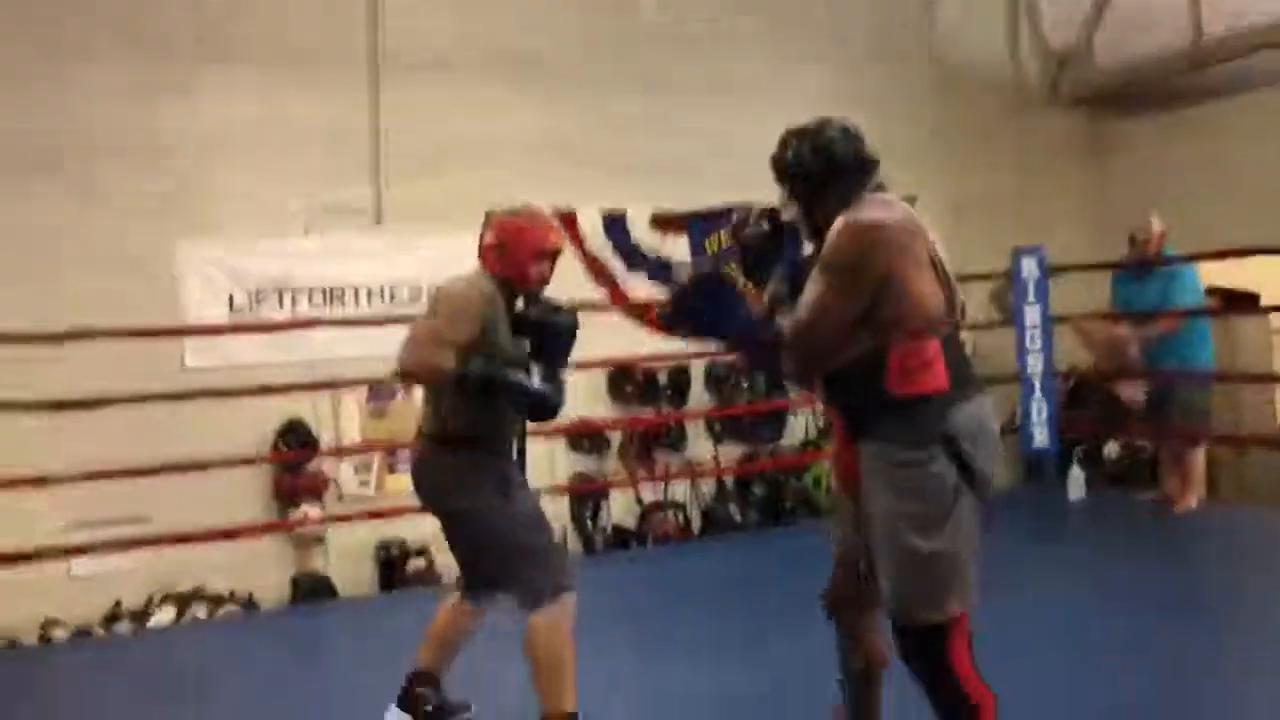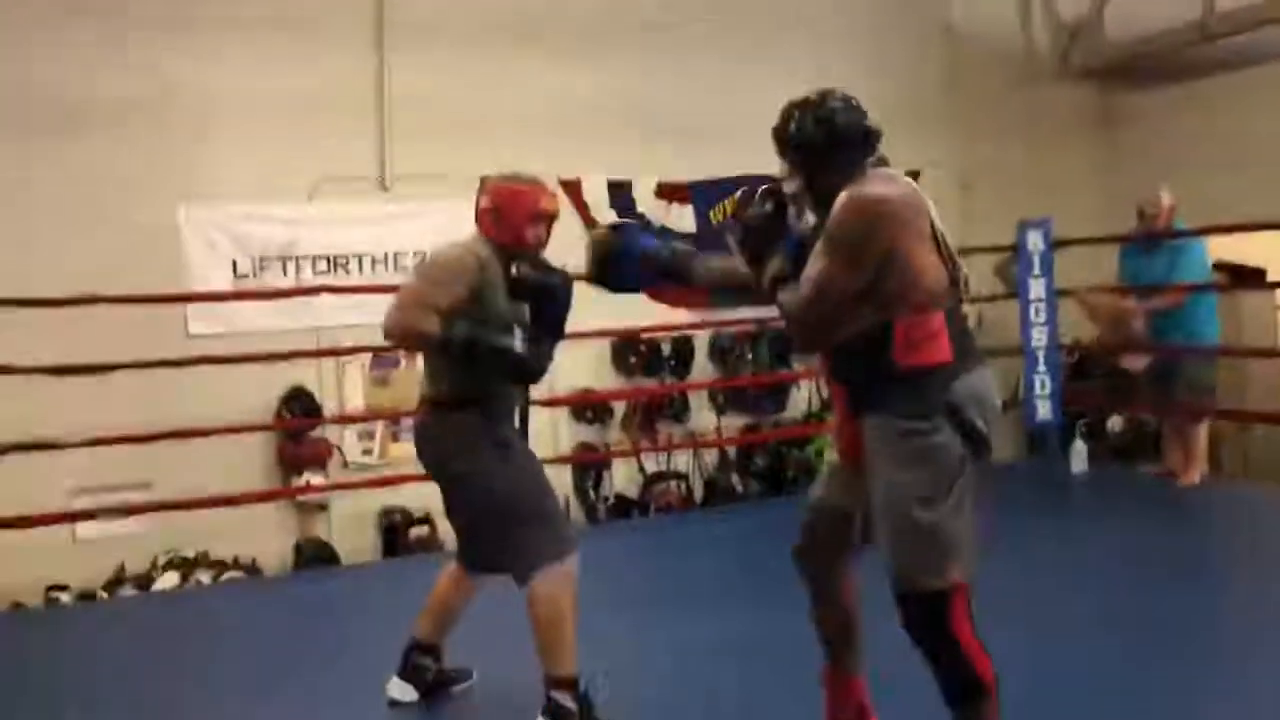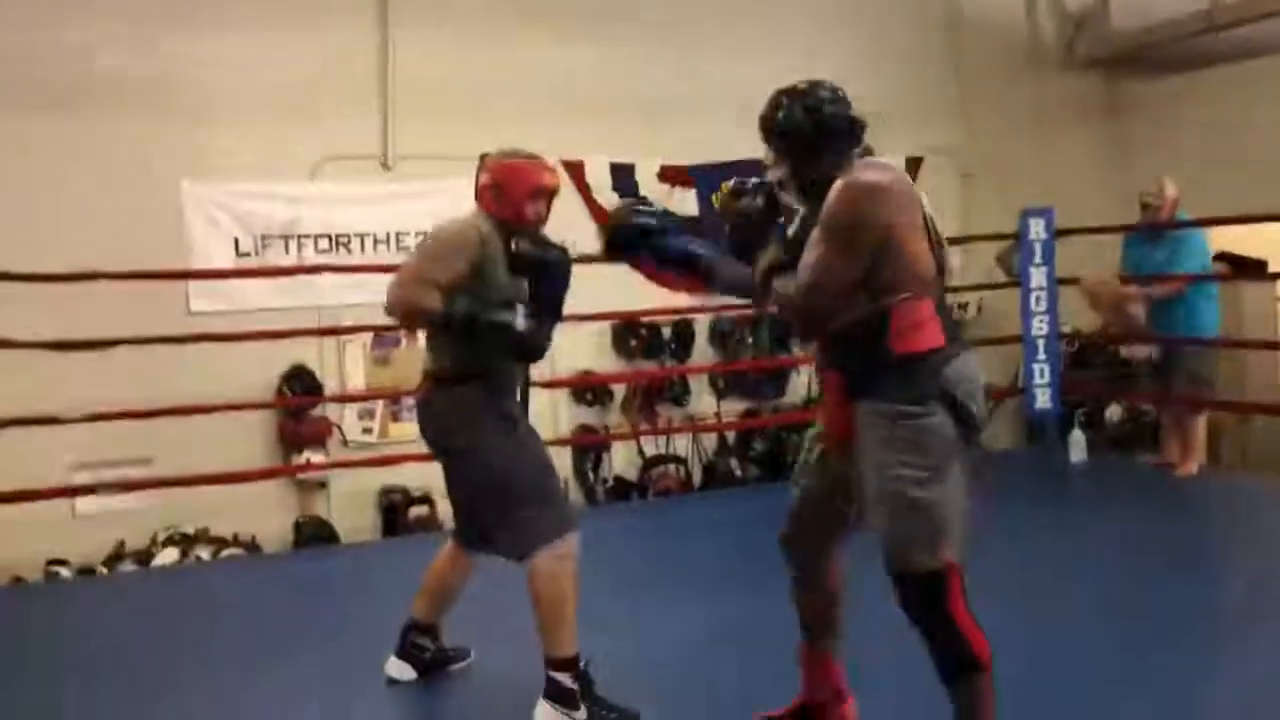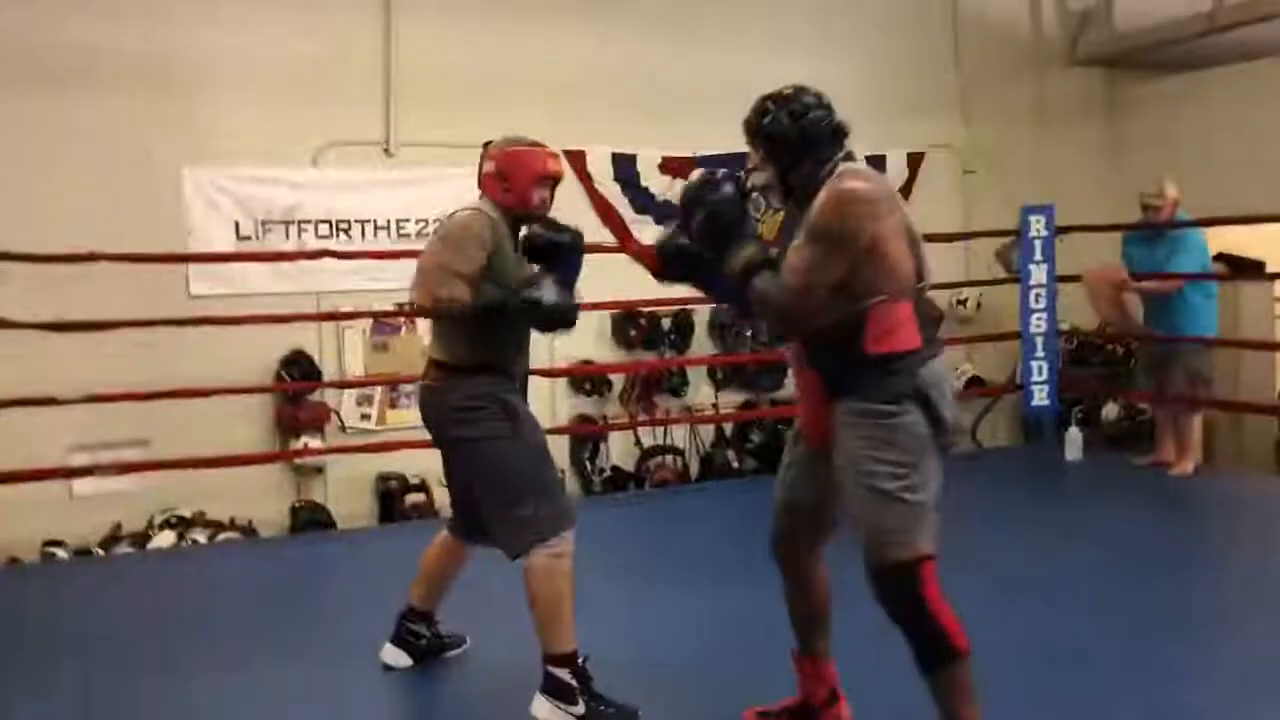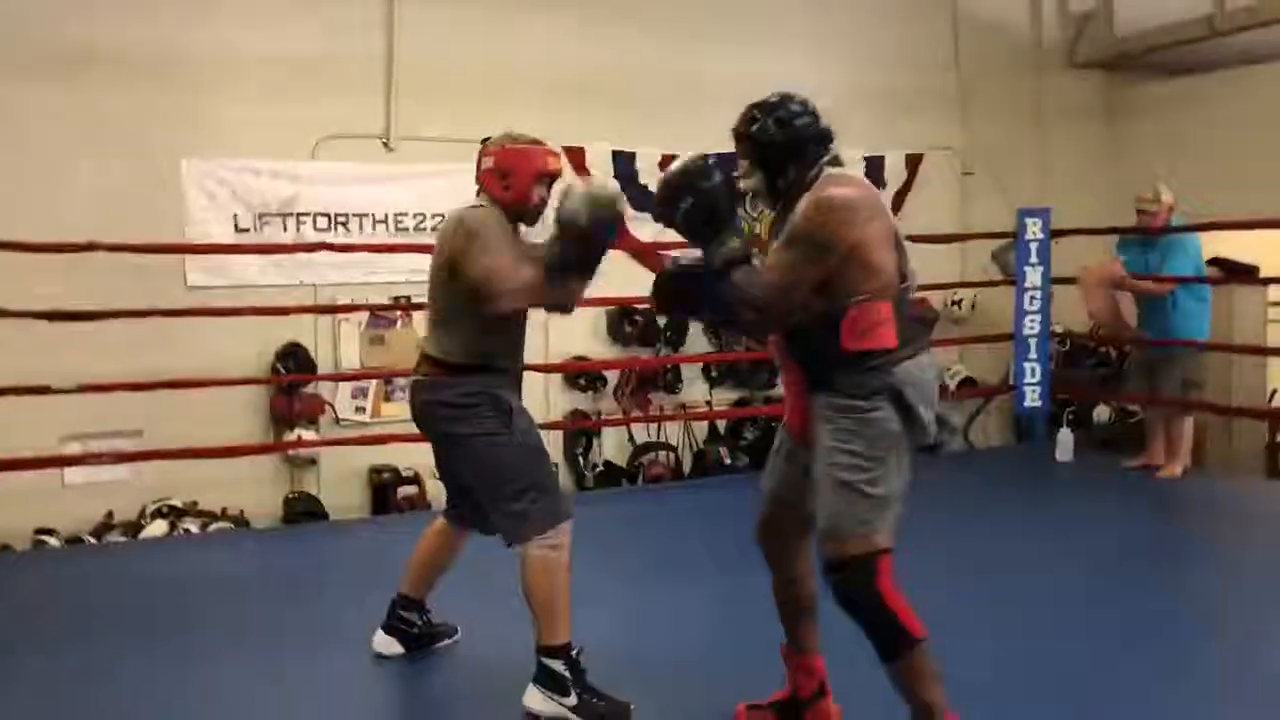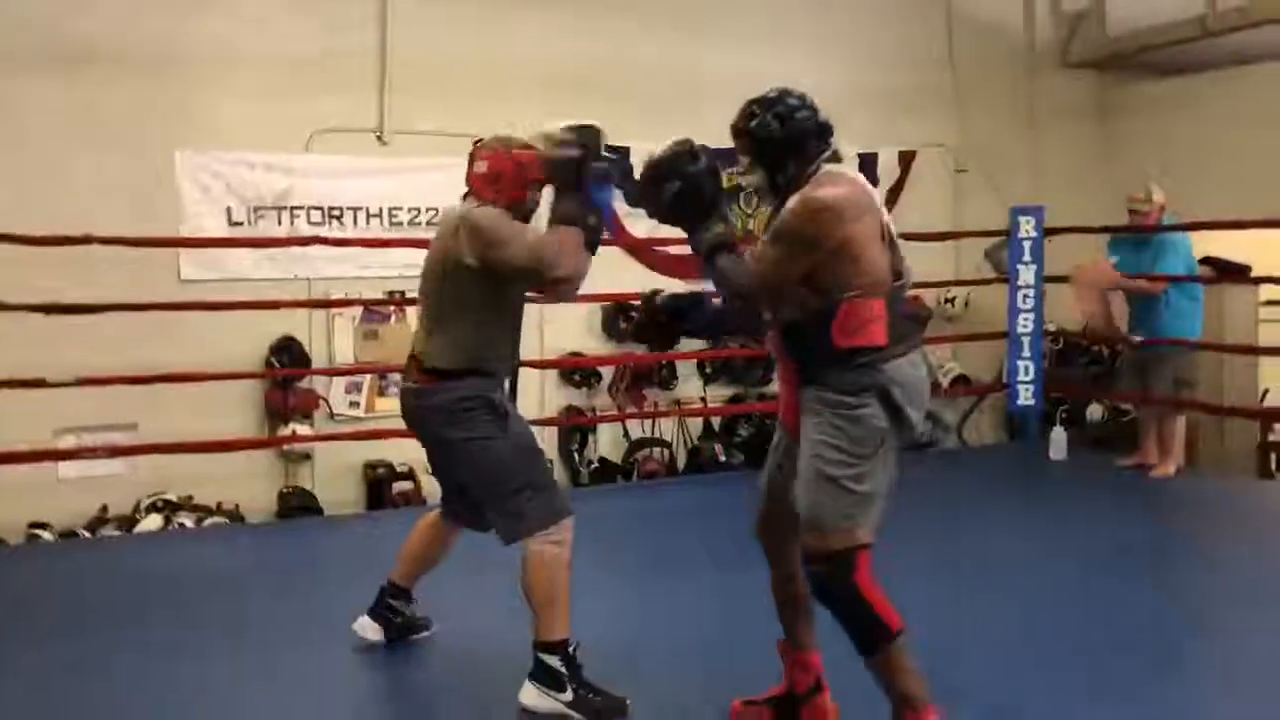
dt=0.1s
person 1, frame 1
left shoulder: (857, 229)
right shoulder: (884, 228)
left elbow: (806, 350)
right elbow: (836, 344)
left wrist: (784, 299)
left hip: (923, 443)
right hip: (899, 438)
left knee: (929, 633)
right knee: (845, 600)
person 1, frame 2
left shoulder: (871, 202)
right shoulder: (853, 205)
left elbow: (809, 314)
right elbow: (762, 281)
left wrist: (776, 257)
right wrist: (666, 261)
left hip: (931, 412)
right hip: (887, 410)
left knee: (931, 602)
right knee: (817, 552)
person 1, frame 3
left shoulder: (866, 189)
right shoulder: (839, 196)
left elbow: (804, 311)
right elbow: (764, 285)
left wrist: (769, 247)
right wrist: (674, 249)
left hip: (912, 400)
right hip: (867, 398)
left knee: (925, 580)
right knee: (805, 541)
person 1, frame 4
left shoulder: (847, 198)
right shoulder: (822, 200)
left elbow: (787, 308)
right elbow: (774, 293)
left wrist: (732, 246)
right wrist: (710, 267)
left hip: (889, 400)
right hip: (840, 399)
left knee: (900, 576)
right knee: (791, 542)
person 1, frame 5
left shoulder: (832, 202)
right shoulder: (816, 201)
left elbow: (766, 301)
right elbow: (786, 311)
left wrist: (715, 234)
right wrist: (706, 301)
left hip: (870, 397)
right hip: (832, 395)
left knee: (856, 569)
right knee: (778, 535)
person 1, frame 6
left shoulder: (823, 202)
right shoulder: (816, 197)
left elbow: (748, 289)
right elbow: (784, 302)
left wrist: (700, 219)
left hip: (859, 393)
right hip: (826, 390)
left knee: (834, 564)
right knee: (775, 531)
person 2, frame 1
left shoulder: (505, 306)
right shoulder: (468, 293)
left elbow: (527, 389)
right elbow: (415, 358)
left wrist: (549, 347)
right wrist: (492, 376)
left hip: (473, 461)
right hip: (466, 463)
left knee: (483, 584)
right knee: (552, 592)
person 2, frame 2
left shoulder: (505, 272)
right shoulder: (464, 260)
left elbow: (527, 351)
right elbow: (400, 322)
left wrist: (546, 312)
right wrist: (479, 340)
left hip: (478, 427)
right hip: (464, 429)
left knee: (479, 556)
right knee: (554, 556)
left ankle: (417, 667)
person 2, frame 3
left shoulder: (506, 250)
right shoulder: (465, 236)
left elbow: (531, 325)
right elbow: (403, 299)
left wrist: (547, 284)
right wrist: (481, 318)
left hip: (469, 403)
right hip: (470, 406)
left knee: (474, 534)
right knee: (554, 536)
left ankle: (416, 646)
person 2, frame 4
left shoulder: (510, 236)
right shoulder: (473, 224)
left elbow: (539, 313)
right elbow: (428, 295)
left wrist: (557, 269)
right wrist: (507, 301)
left hip: (470, 394)
right hip: (476, 396)
left knee: (470, 525)
right knee: (551, 533)
left ankle: (412, 633)
person 2, frame 5
left shoulder: (500, 228)
right shoulder: (478, 221)
left elbow: (559, 296)
right elbow: (506, 296)
left wrist: (581, 245)
right wrist: (566, 247)
left hip: (448, 389)
right hip: (470, 395)
left knee: (464, 513)
right knee: (548, 526)
left ankle: (403, 622)
person 2, frame 6
left shoulder: (492, 228)
right shoulder: (480, 223)
left elbow: (559, 280)
right elbow: (562, 269)
left wrist: (587, 212)
right wrist: (573, 181)
left hip: (436, 391)
right hip: (462, 398)
left knee: (459, 508)
right knee: (549, 522)
left ankle: (387, 610)
person 3, frame 1
left shoulder: (1179, 270)
right shoulder: (1125, 271)
left elbow: (1175, 318)
right elbow: (1117, 313)
left wrist: (1136, 337)
right wrist: (1100, 333)
left hip: (1185, 361)
right hip: (1153, 360)
left knee: (1186, 428)
right knee: (1160, 426)
left ankle: (1192, 491)
right ankle: (1169, 485)
person 3, frame 2
left shoulder: (1187, 244)
right shoulder: (1133, 245)
left elbow: (1179, 293)
right elbow: (1125, 287)
left wrist: (1139, 309)
right wrist: (1110, 307)
left hip: (1192, 336)
right hip: (1157, 334)
left knee: (1191, 403)
right knee: (1163, 400)
left ankle: (1195, 466)
right ankle: (1172, 459)
person 3, frame 3
left shoulder: (1189, 235)
right shoulder: (1136, 236)
left elbow: (1176, 284)
right elbow: (1128, 279)
left wrist: (1136, 295)
right wrist: (1113, 296)
left hip: (1192, 327)
right hip: (1159, 326)
left knee: (1189, 394)
right knee: (1163, 392)
left ankle: (1193, 457)
right ankle: (1170, 450)
person 3, frame 4
left shoulder: (1189, 235)
right shoulder: (1135, 235)
left elbow: (1173, 282)
right elbow: (1125, 276)
left wrist: (1134, 286)
right wrist: (1107, 288)
left hip: (1190, 327)
right hip: (1156, 325)
left knee: (1186, 394)
right knee: (1158, 391)
left ankle: (1189, 456)
right ankle: (1164, 450)
person 3, frame 5
left shoulder: (1183, 240)
right shoulder: (1130, 240)
left elbow: (1164, 285)
right elbow: (1114, 275)
left wrist: (1127, 283)
left hip: (1182, 331)
right hip: (1149, 328)
left knee: (1176, 398)
right knee: (1148, 395)
left ankle: (1178, 459)
right ankle: (1154, 453)
person 3, frame 6
left shoulder: (1174, 239)
right shoulder: (1121, 239)
left elbow: (1157, 284)
right elbow: (1106, 274)
left wrist: (1120, 283)
right wrist: (1091, 282)
left hip: (1174, 330)
right hip: (1141, 328)
left knee: (1169, 397)
right knee: (1141, 394)
left ankle: (1171, 458)
right ankle: (1148, 452)
